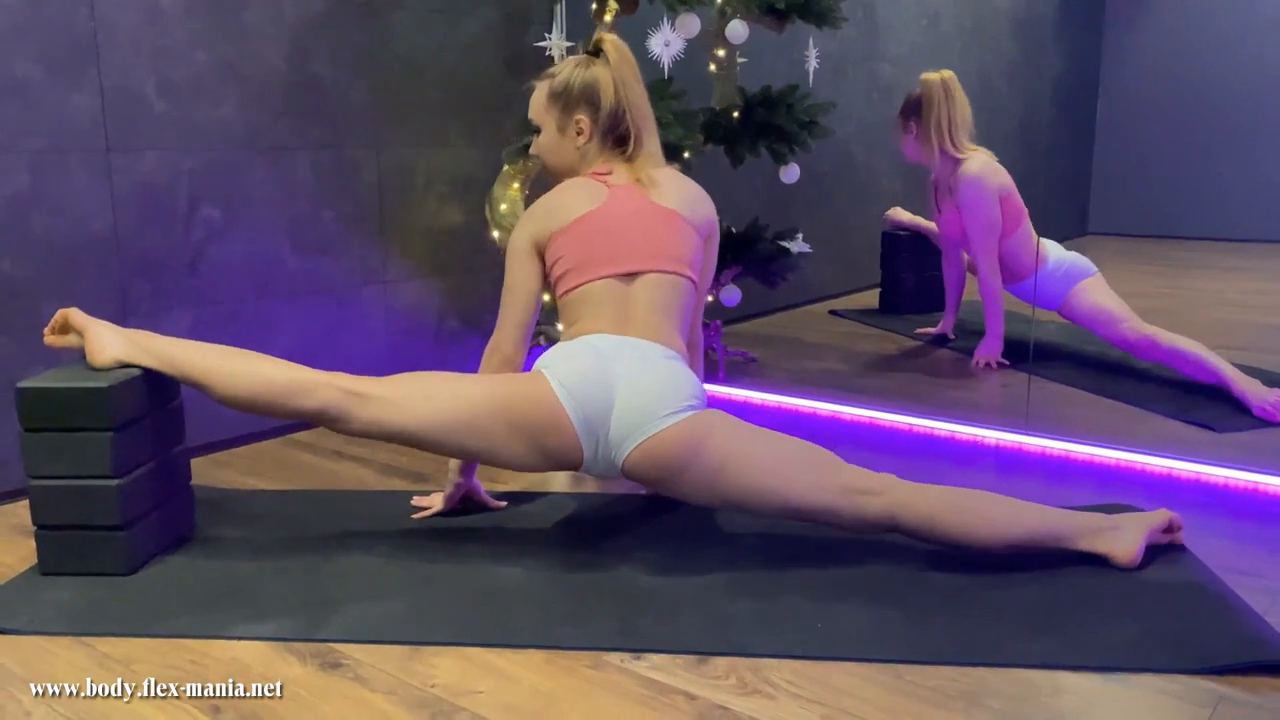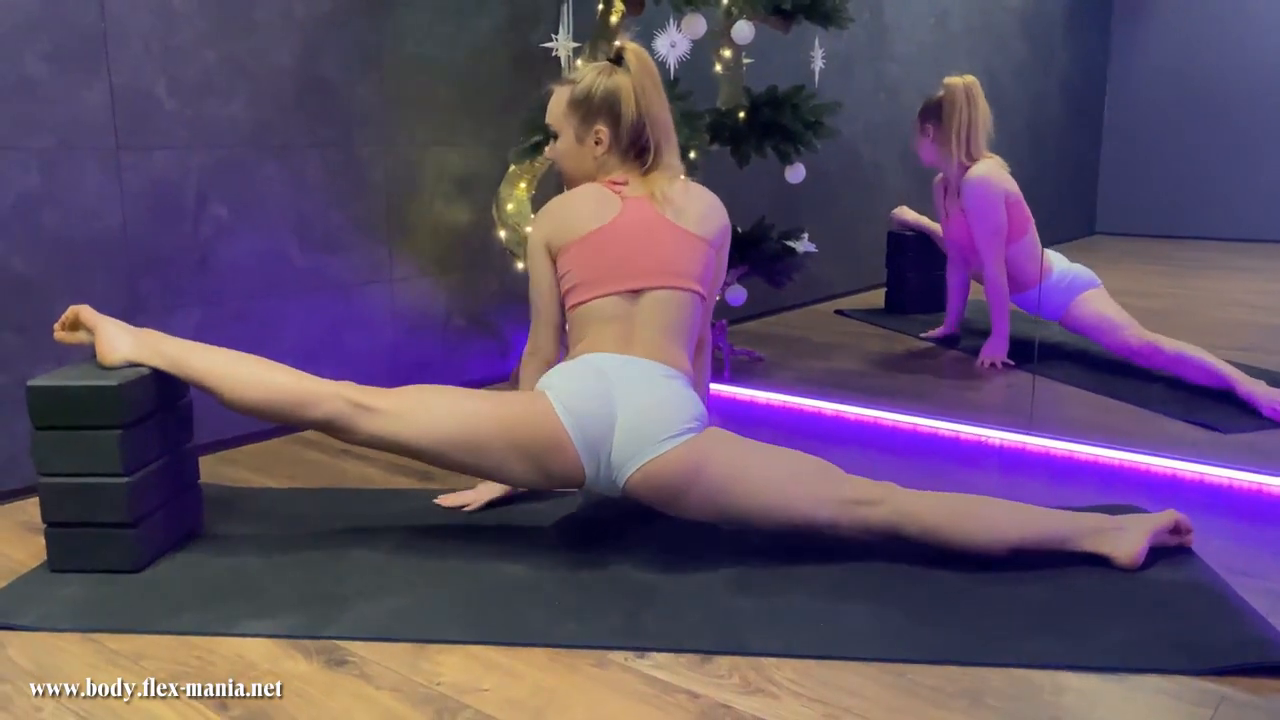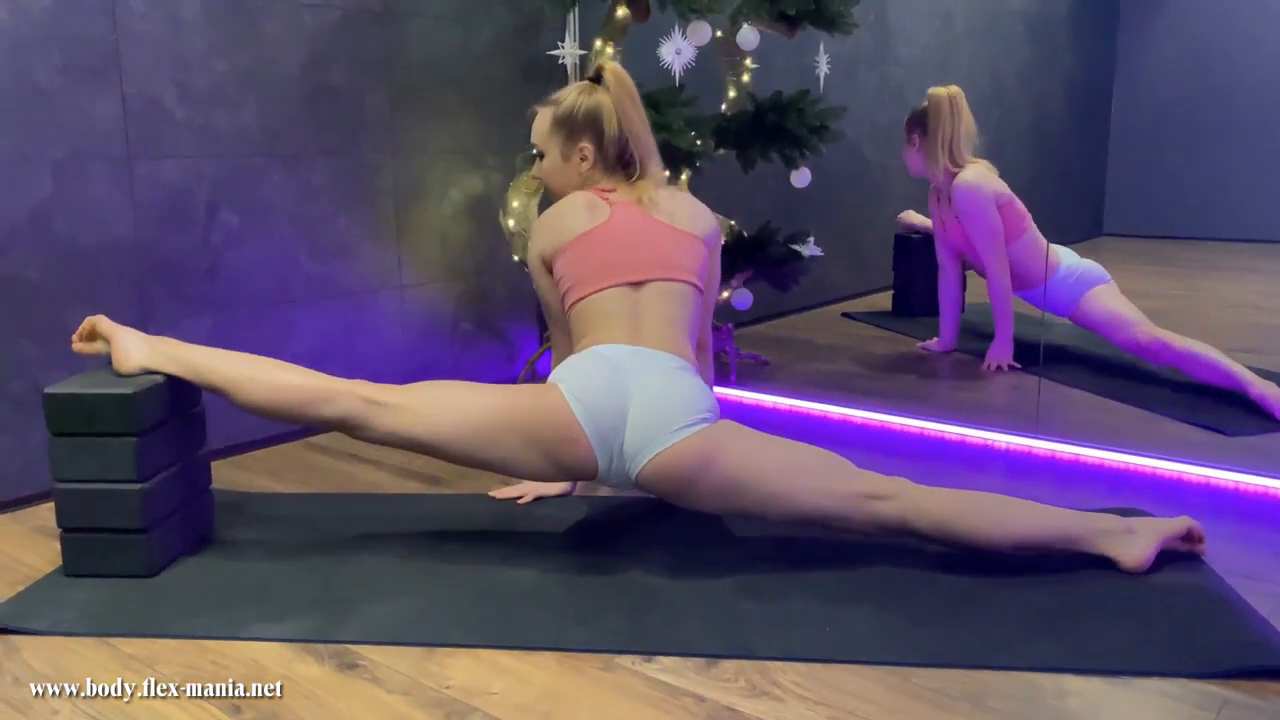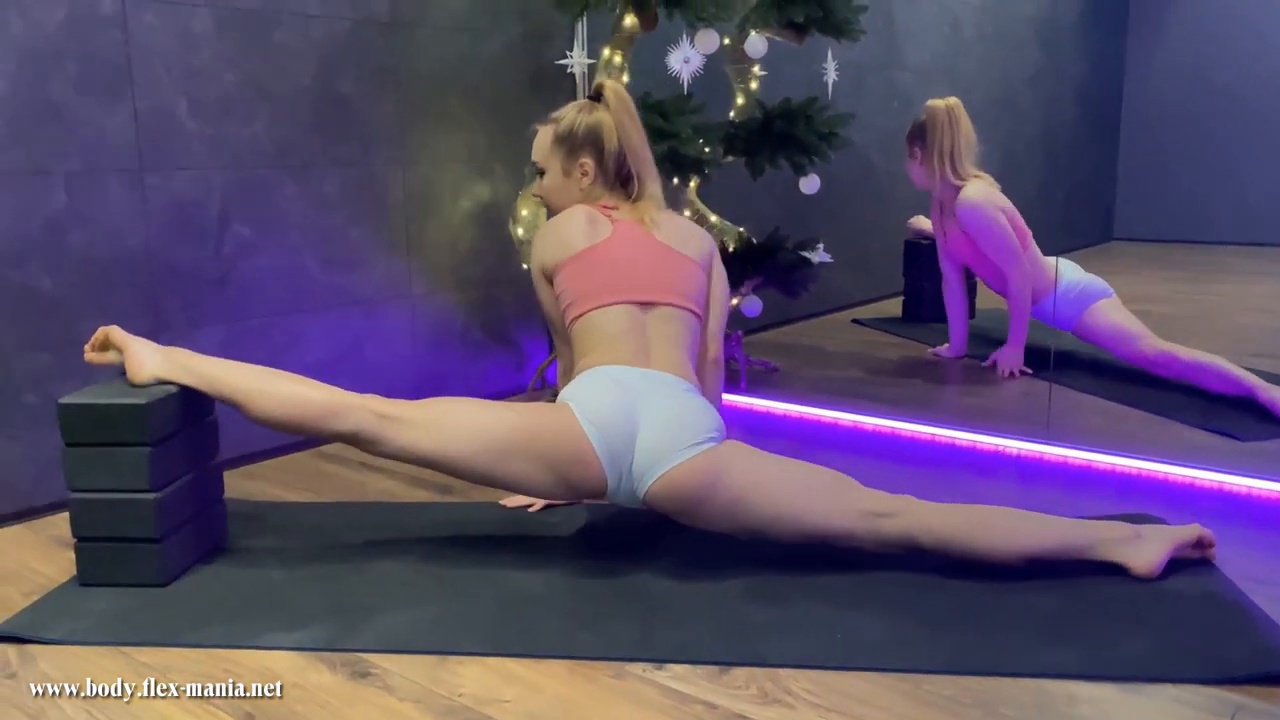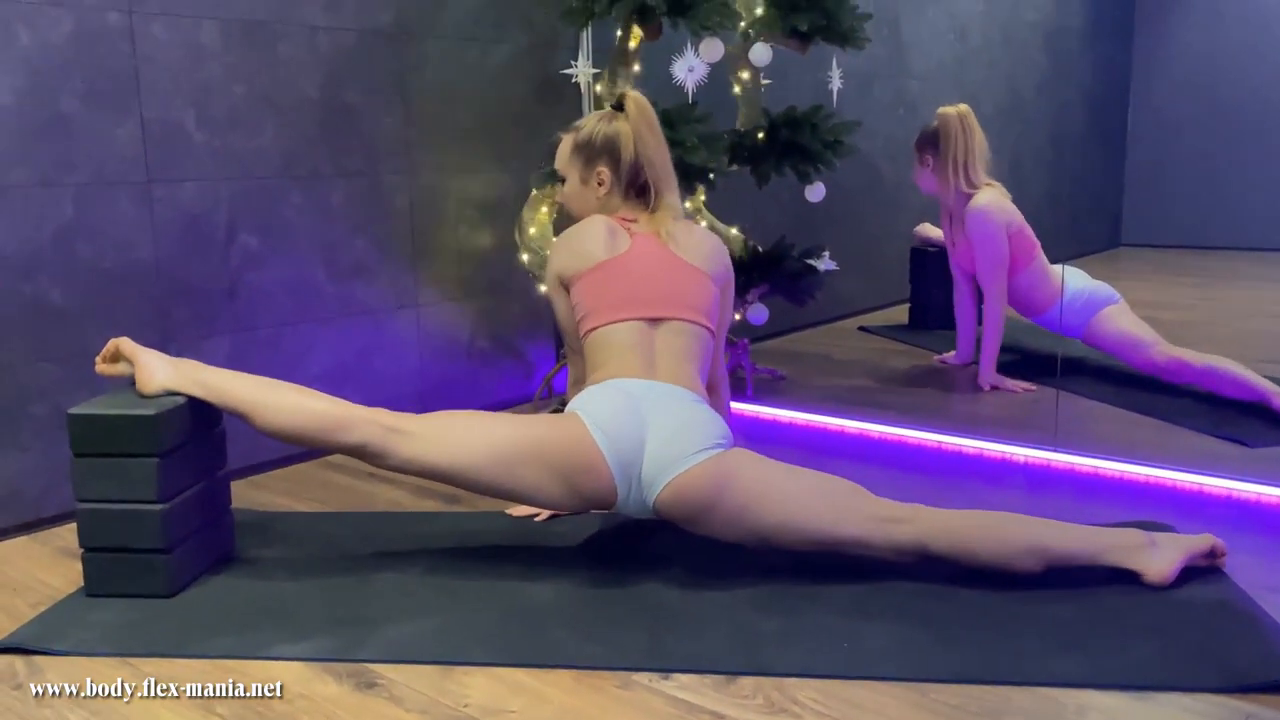
dt=0.3s
person 1, frame 1
left shoulder: (543, 211)
right shoulder: (692, 197)
left elbow: (505, 352)
left wrist: (463, 473)
right wrist: (687, 460)
left hip: (570, 394)
right hip: (659, 407)
left knee: (340, 398)
right knee: (873, 498)
left ankle: (124, 345)
person 1, frame 2
left shoulder: (558, 217)
right shoulder: (708, 207)
left wrist: (502, 471)
right wrist: (693, 458)
left hip: (573, 413)
right hip: (663, 426)
left knee: (347, 407)
right knee: (879, 506)
person 1, frame 3
left shoulder: (553, 225)
right shoulder: (697, 215)
left wrist: (562, 466)
right wrist: (690, 454)
left hip: (583, 403)
right hip: (675, 415)
left knee: (357, 402)
right knee: (887, 501)
left ankle: (150, 350)
person 1, frame 4
left shoulder: (555, 237)
right shoulder: (695, 237)
left wrist: (565, 477)
right wrist: (696, 468)
left hip: (593, 423)
right hip: (679, 434)
left knee: (369, 417)
right knee: (893, 519)
left ankle: (164, 360)
person 1, frame 5
left shoulder: (569, 246)
right shoulder: (711, 246)
left wrist: (575, 486)
right wrist: (708, 466)
left hip: (602, 435)
right hip: (688, 447)
left knee: (375, 430)
right knee: (901, 527)
left ankle: (170, 372)
person 2, frame 1
left shoulder: (975, 176)
right shoulder: (939, 181)
left elbow: (987, 264)
right elbow: (954, 251)
left wrist: (993, 338)
right wrist: (949, 318)
left hip: (1058, 276)
right hip: (1025, 275)
left knee: (1136, 336)
left ankle: (1243, 385)
right ankle: (913, 222)
person 2, frame 2
left shoulder: (982, 181)
right shoulder: (943, 185)
left elbow: (993, 266)
right elbow: (958, 257)
left wrist: (999, 339)
right wrist: (950, 323)
left hip: (1060, 288)
right hip: (1028, 284)
left knee: (1141, 345)
person 2, frame 3
left shoulder: (969, 187)
right shoulder: (940, 190)
left elbow: (997, 268)
right elbow: (949, 265)
left wrist: (1003, 341)
right wrist: (946, 337)
left hip: (1069, 281)
right hip: (1041, 278)
left knee: (1149, 342)
person 2, frame 4
left shoulder: (972, 203)
right shoulder: (942, 202)
left elbow: (1019, 276)
right elbow: (951, 274)
left wrist: (1015, 346)
right wrist: (957, 344)
left hip: (1069, 296)
right hip: (1047, 284)
left knee: (1156, 355)
person 2, frame 5
left shoulder: (983, 211)
right shoulder: (950, 209)
left elbow: (995, 296)
right elbow: (963, 284)
left wrist: (988, 371)
right wrist: (964, 352)
left hip: (1078, 303)
right hip: (1054, 289)
left knee: (1168, 361)
